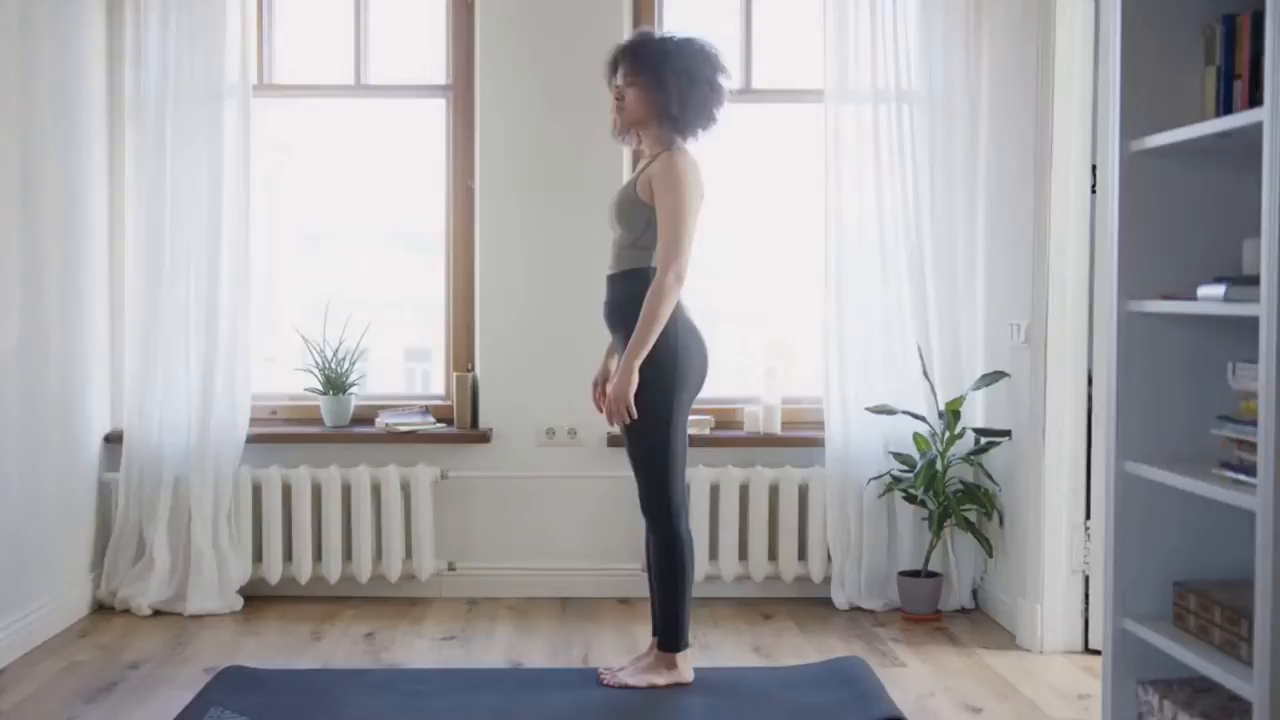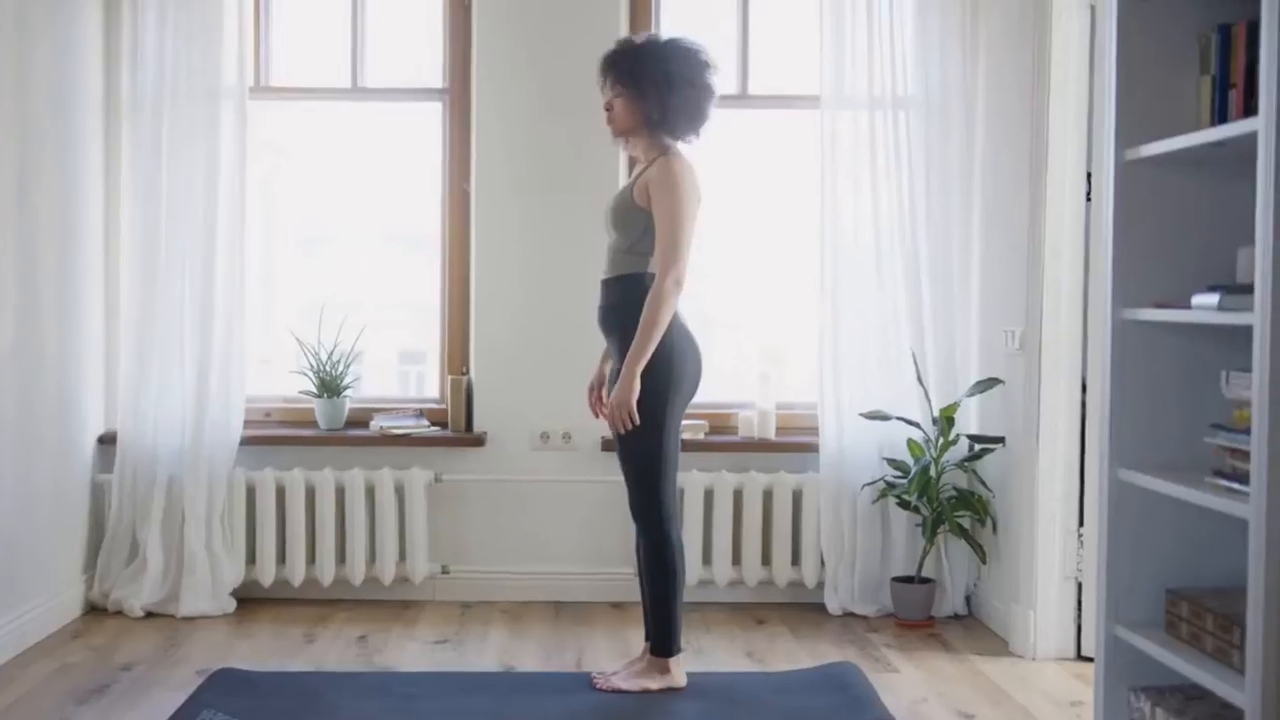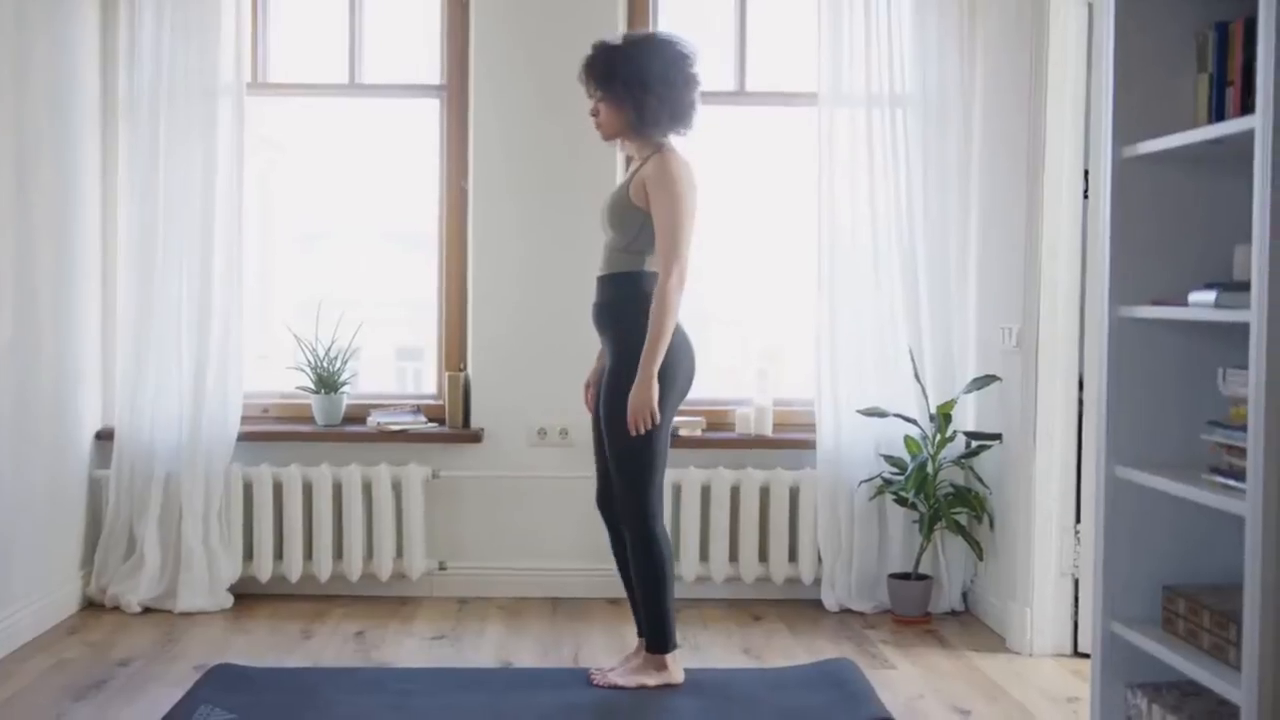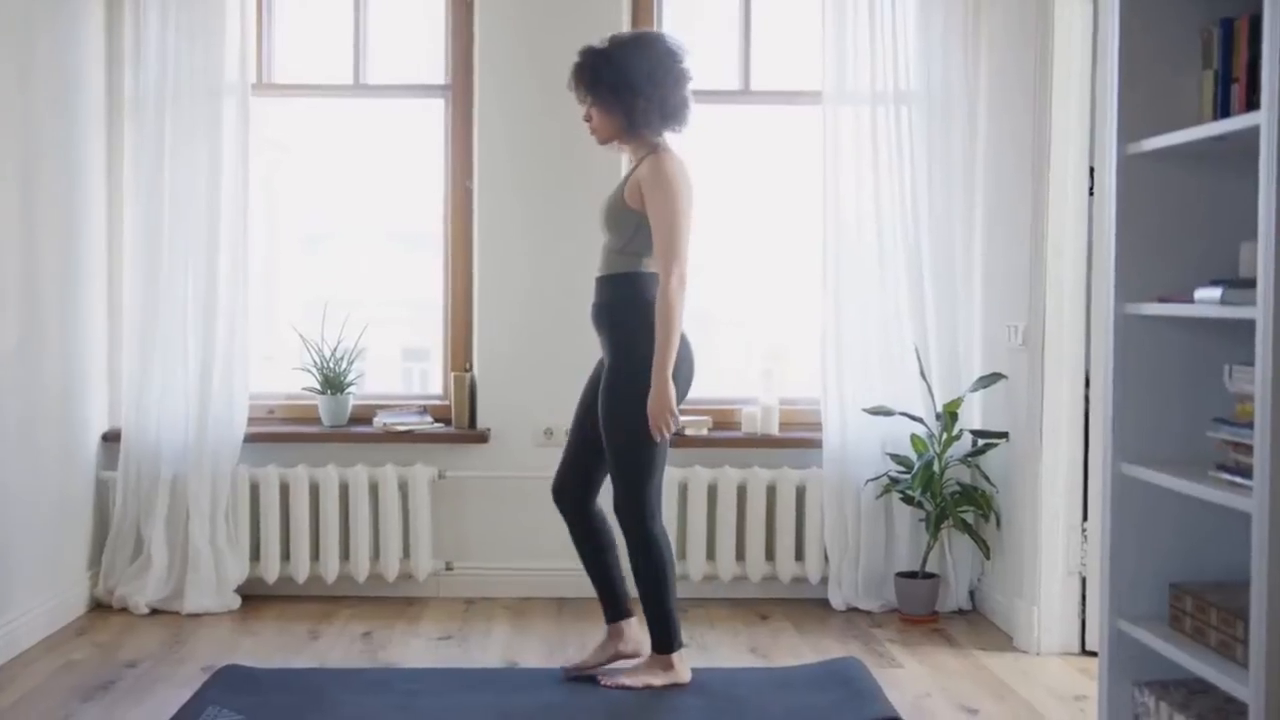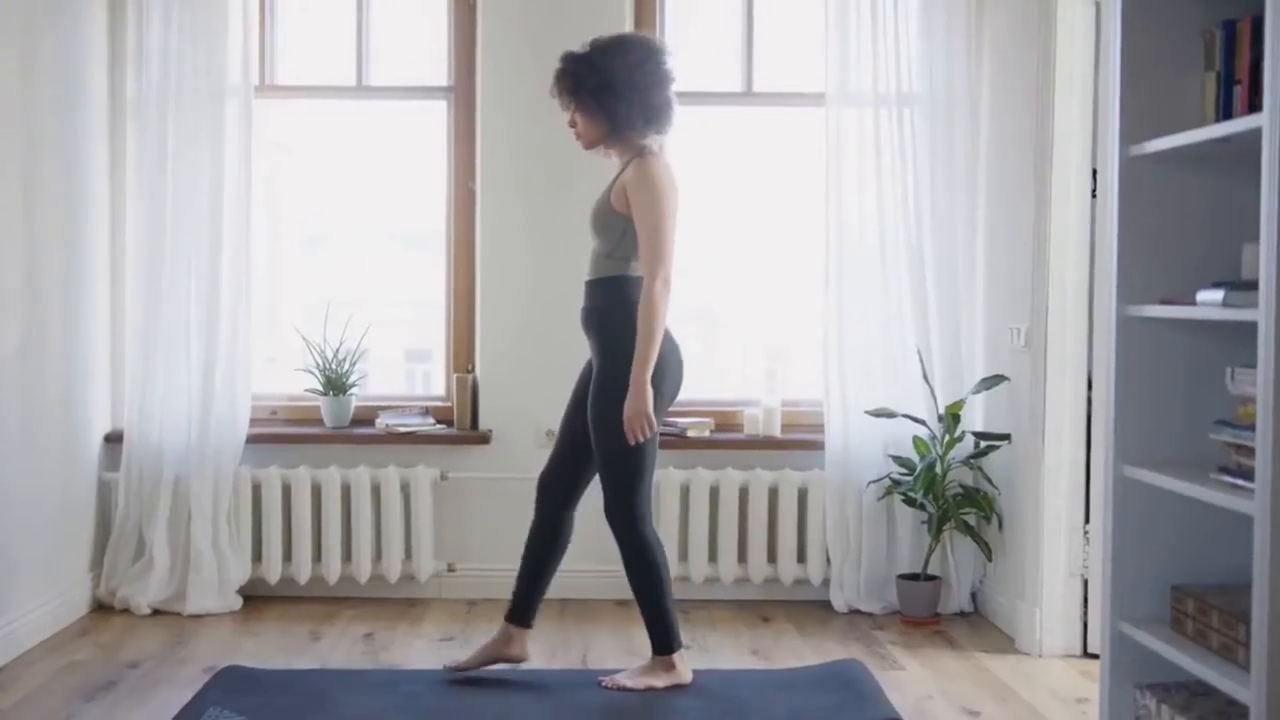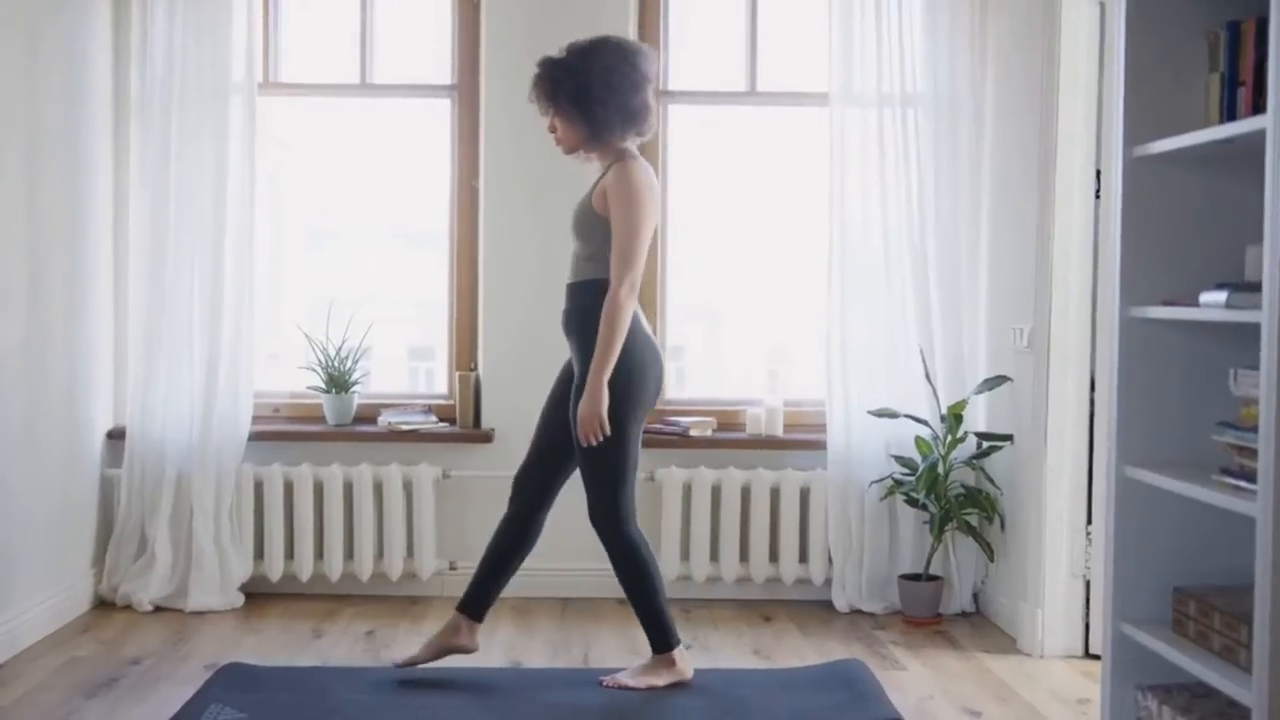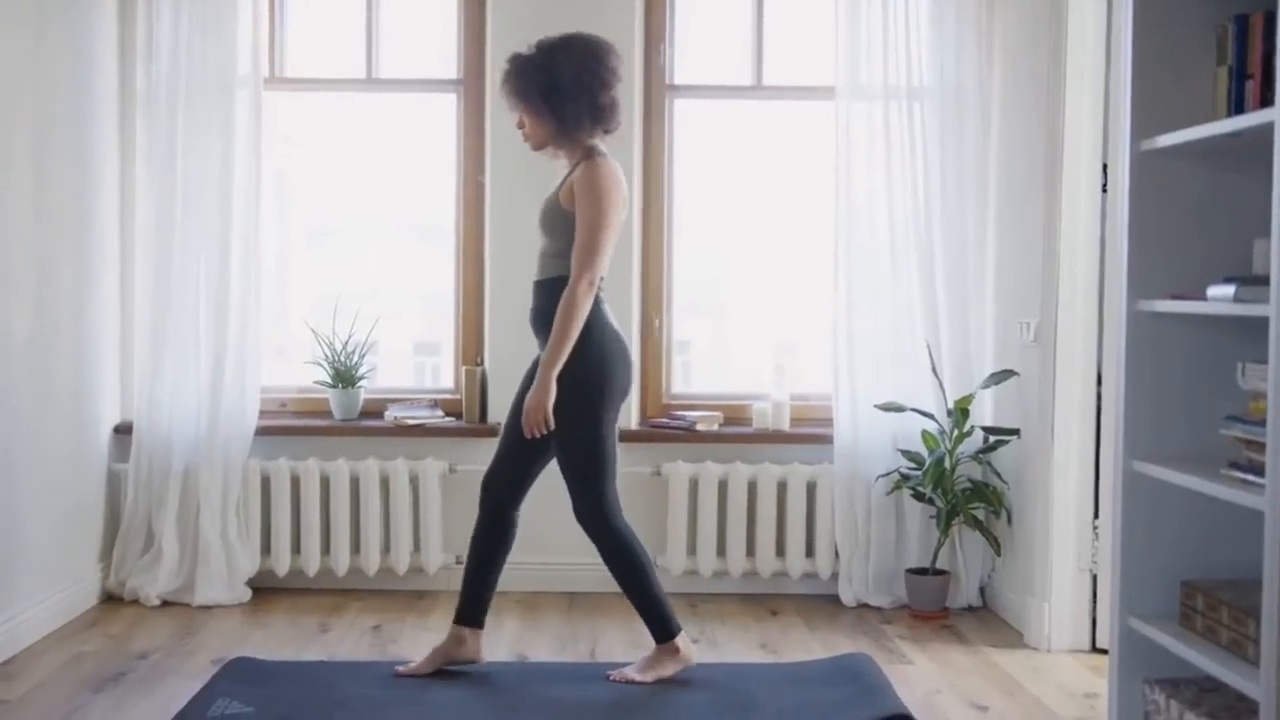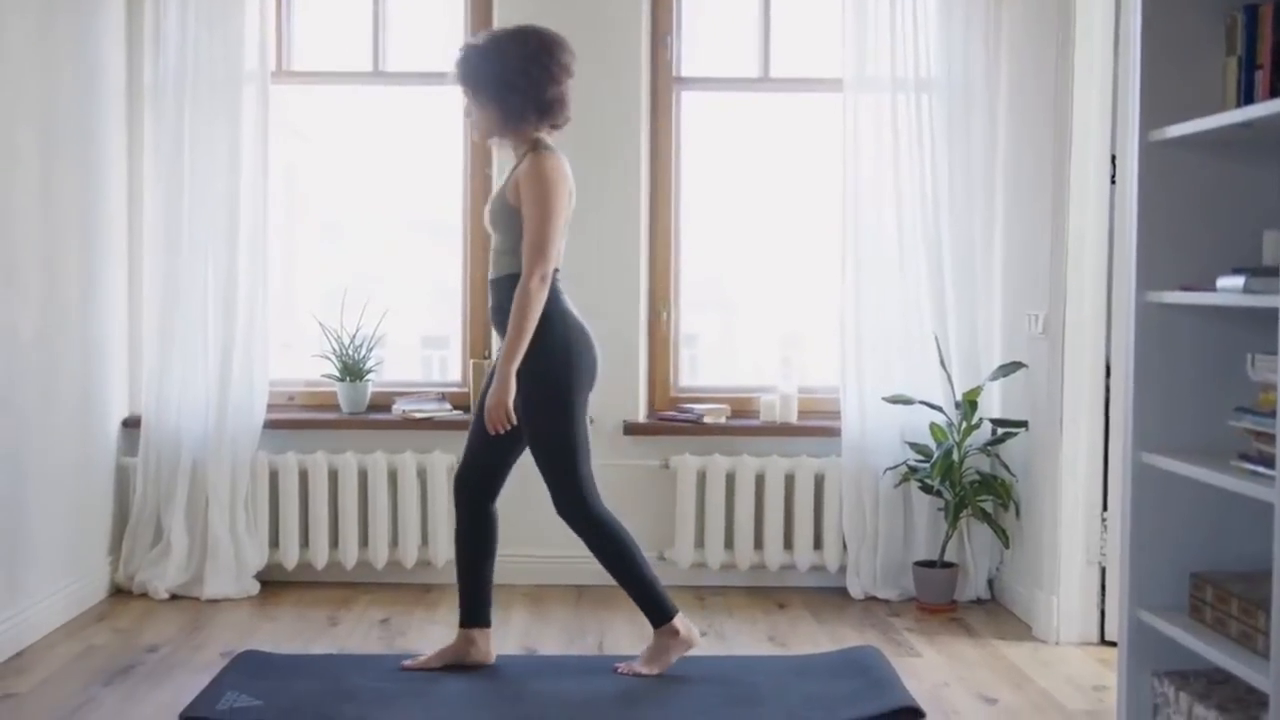
dt=0.2s
person 1, frame 1
left shoulder: (674, 164)
right shoulder: (649, 164)
left elbow: (670, 274)
left wrist: (631, 365)
right wrist: (610, 360)
left hip: (662, 352)
right hip: (647, 347)
left knee: (663, 505)
right knee: (656, 504)
left ankle: (674, 657)
right ankle: (661, 646)
person 1, frame 2
left shoulder: (671, 169)
right shoulder: (646, 168)
left elbow: (669, 278)
left wrist: (632, 371)
right wrist: (606, 364)
left hip: (656, 356)
right hip: (639, 352)
left knee: (653, 509)
right knee: (647, 508)
left ankle: (666, 662)
right ankle: (655, 649)
person 1, frame 3
left shoulder: (666, 167)
right shoulder: (640, 167)
left elbow: (670, 276)
left wrist: (648, 373)
right wrist: (603, 363)
left hip: (649, 353)
right hip: (627, 350)
left knee: (636, 507)
right knee: (617, 504)
left ankle: (661, 657)
right ankle: (649, 640)
person 1, frame 4
left shoulder: (662, 168)
right shoulder: (641, 168)
left elbow: (672, 277)
left wrist: (662, 377)
left hip: (646, 354)
right hip: (624, 353)
left knee: (636, 507)
right knee: (571, 492)
left ankle: (667, 657)
right ankle: (623, 631)
person 1, frame 5
left shoulder: (648, 172)
right shoulder: (631, 171)
left elbow: (657, 281)
left wrist: (642, 382)
left hip: (633, 359)
right hip: (611, 357)
left knee: (626, 511)
right knee: (554, 492)
left ankle: (669, 659)
right ankle: (514, 633)
person 1, frame 6
left shoulder: (630, 175)
right shoulder: (611, 174)
left elbow: (625, 284)
left wrist: (600, 383)
left hip: (615, 361)
right hip: (591, 356)
left knee: (611, 514)
right knee: (528, 493)
left ankle: (669, 657)
right ankle: (463, 625)
person 1, frame 7
left shoulder: (597, 174)
right shoulder: (576, 171)
left elbow: (584, 281)
left wrist: (548, 378)
left hip: (584, 359)
right hip: (564, 354)
left knee: (596, 508)
right knee: (498, 492)
left ankle: (670, 645)
right ankle: (464, 637)
person 1, frame 8
left shoulder: (543, 167)
right shoulder: (524, 163)
left elbow: (536, 275)
left wrist: (505, 373)
left hip: (549, 352)
right hip: (531, 349)
left knee: (575, 501)
right knee: (472, 488)
left ankle: (671, 627)
right ankle: (473, 638)
